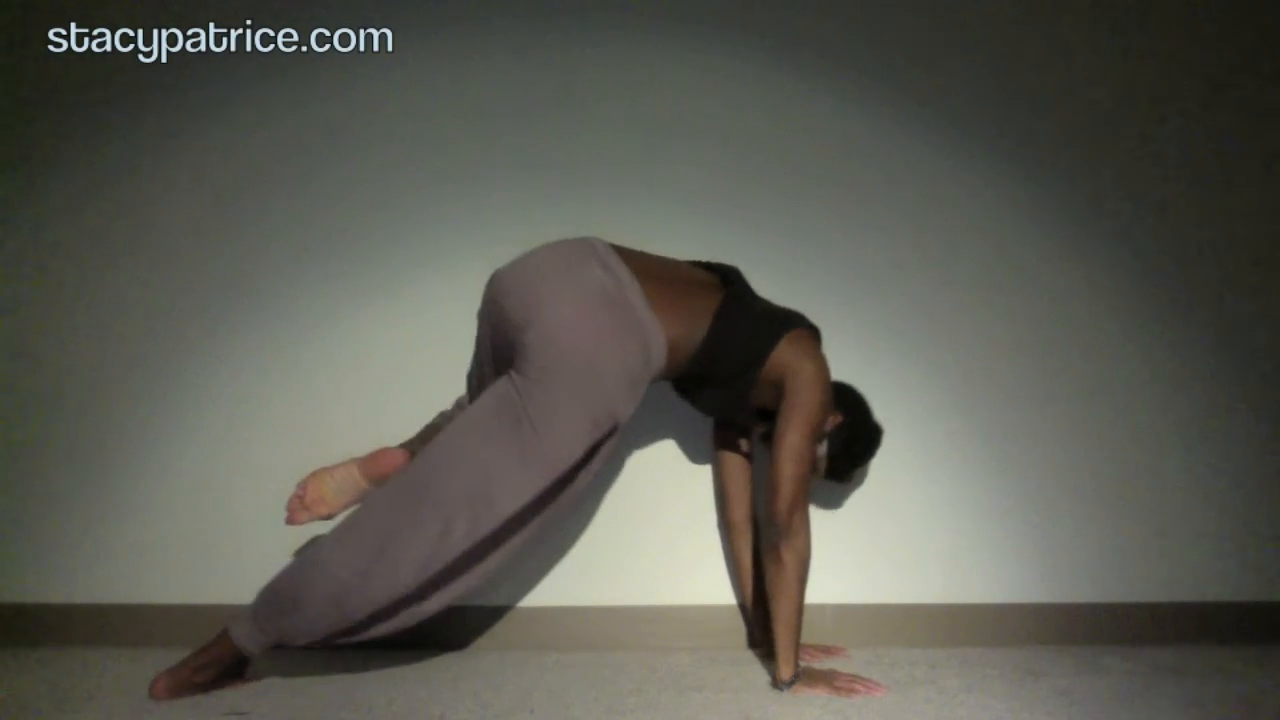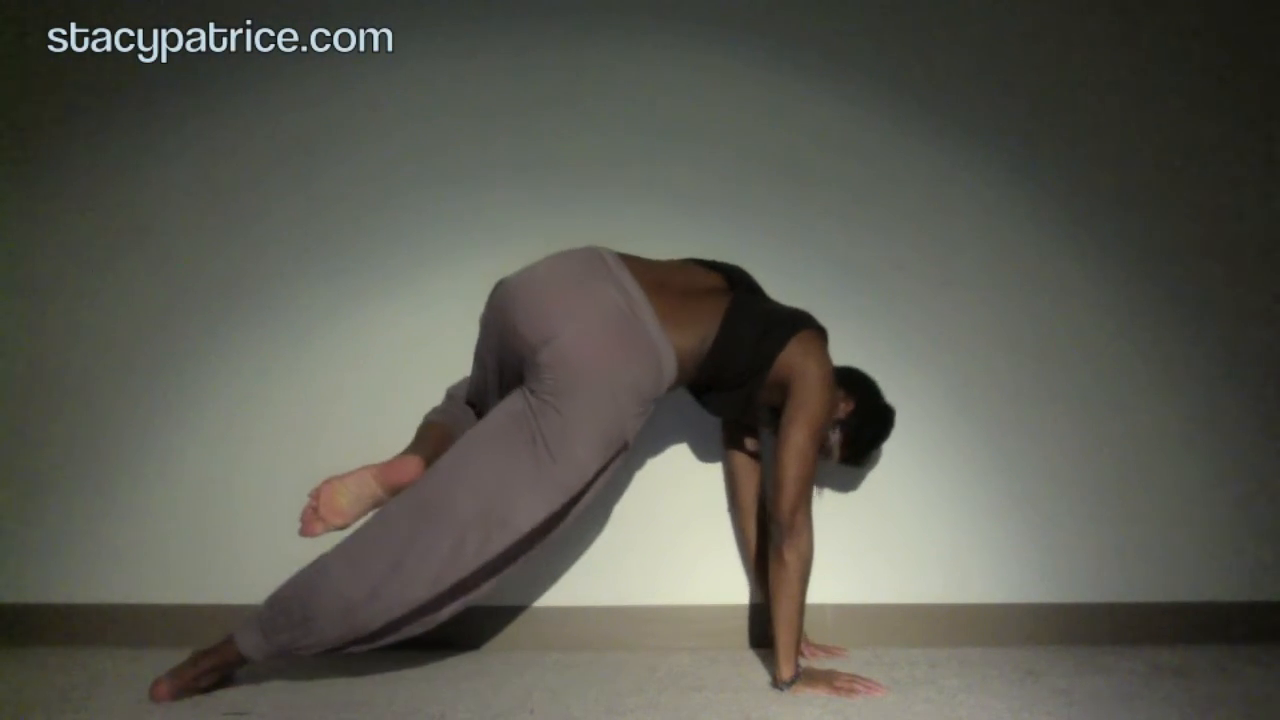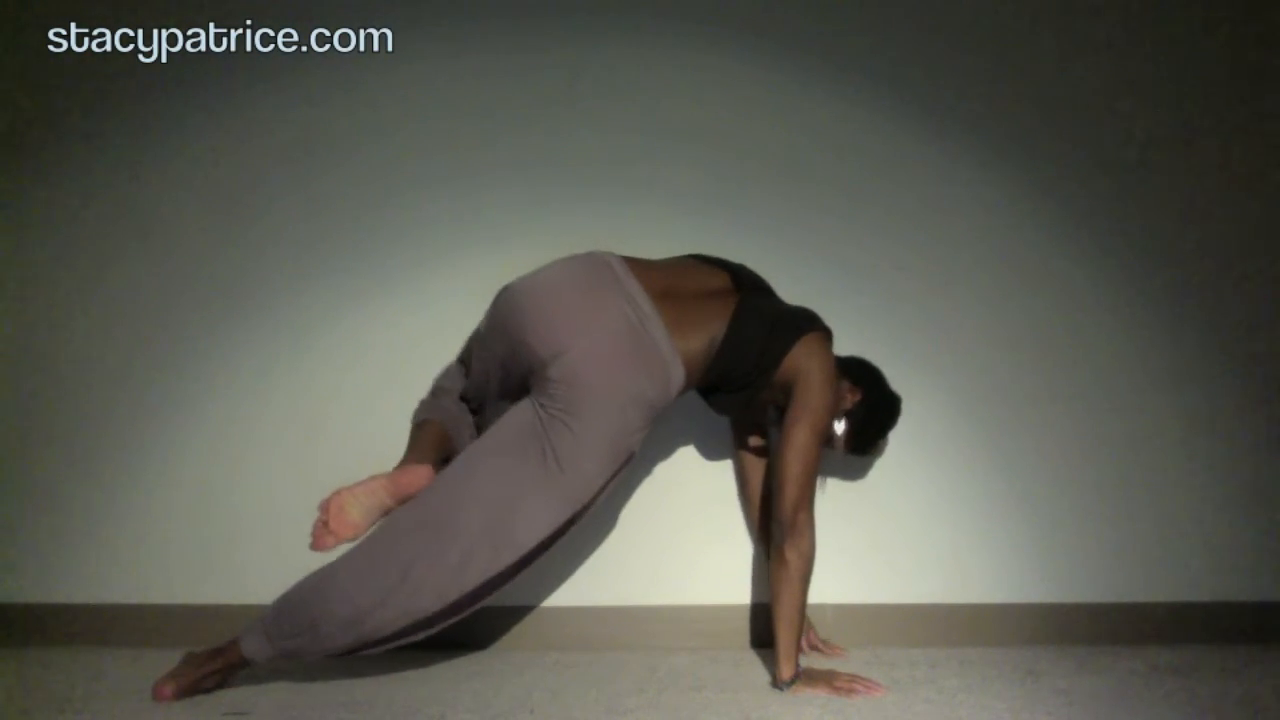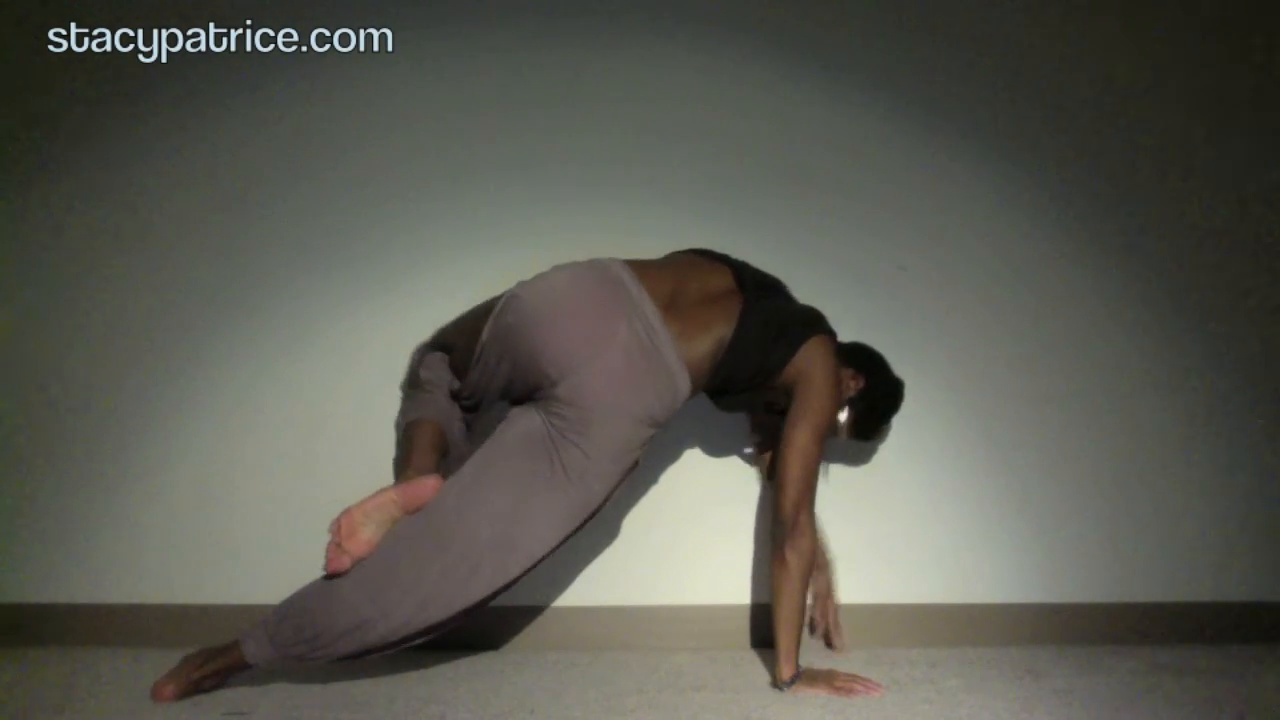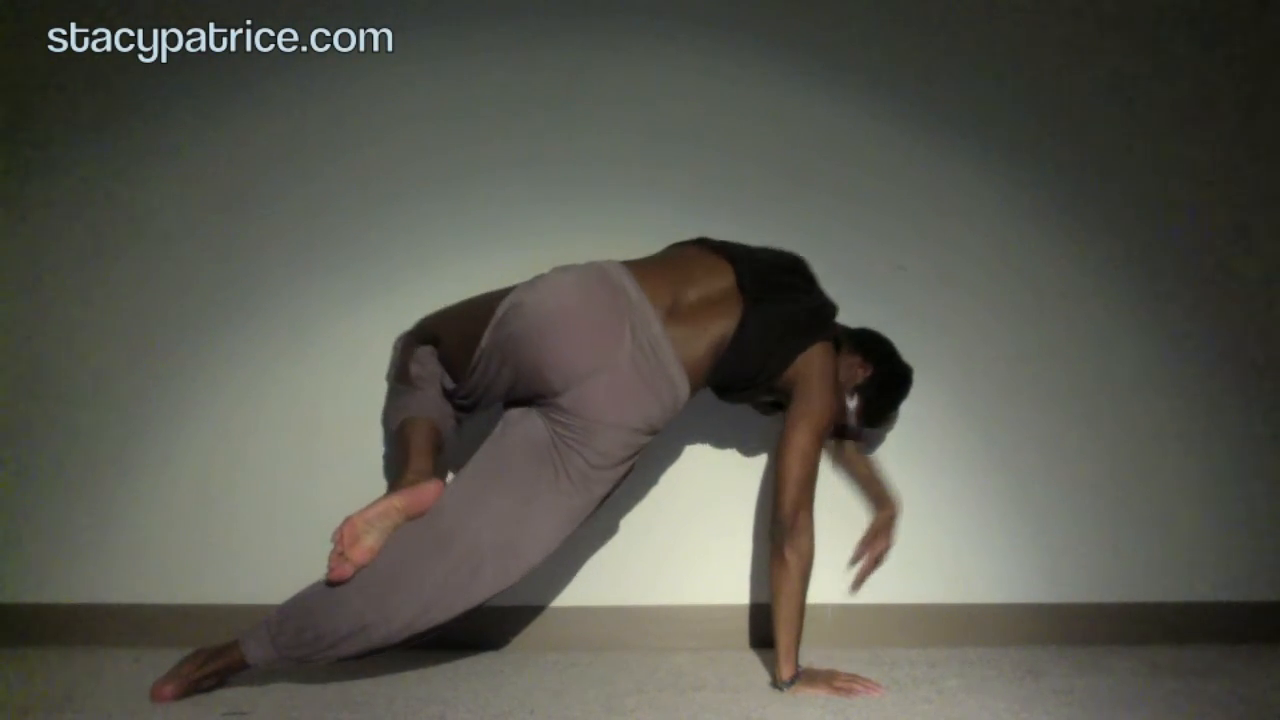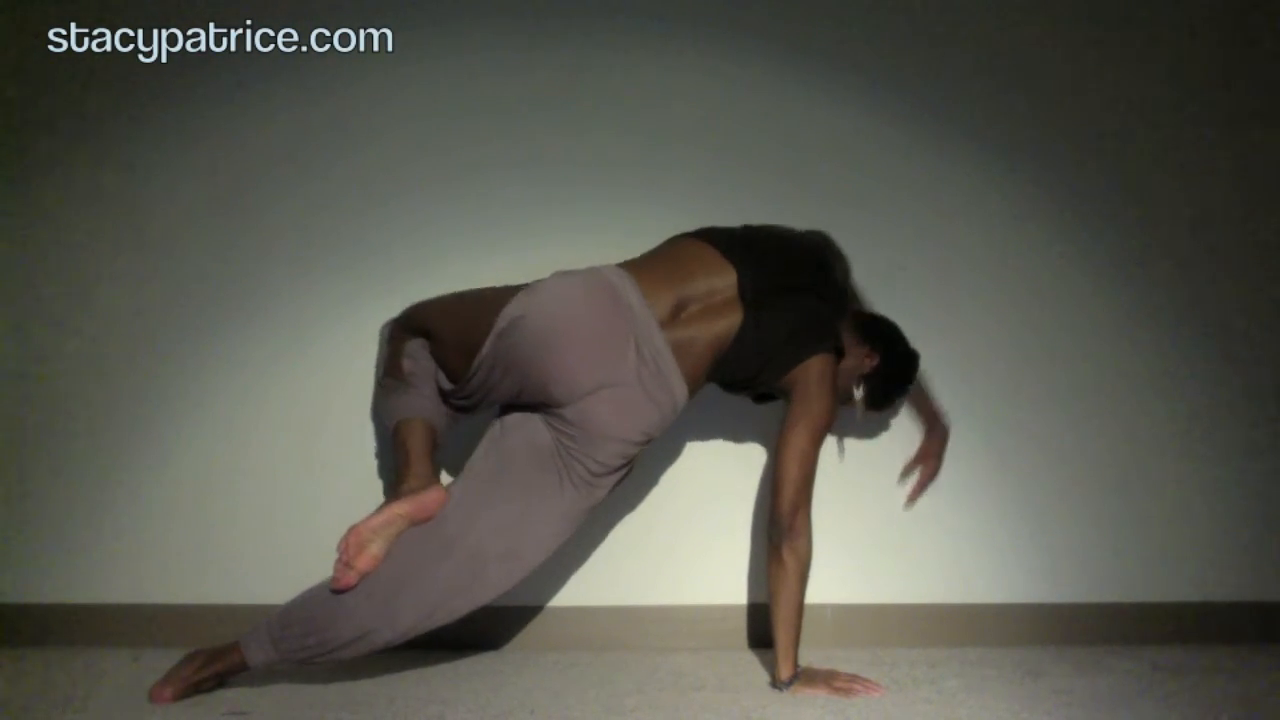
dt=0.4s
person 1, frame 1
left shoulder: (751, 360)
right shoulder: (804, 371)
left elbow: (738, 512)
right elbow: (783, 526)
left wrist: (766, 630)
right wrist: (787, 668)
left hip: (549, 274)
right hip: (591, 341)
left knee: (490, 429)
right knee: (445, 510)
left ankle: (401, 460)
right ankle: (225, 652)
person 1, frame 2
left shoulder: (759, 345)
right shoulder: (810, 368)
left elbow: (747, 494)
right elbow: (786, 526)
left wrist: (781, 620)
right wrist: (788, 668)
left hip: (556, 282)
right hip: (601, 366)
left knee: (487, 406)
right knee: (451, 525)
left ankle: (416, 462)
right ankle: (234, 651)
person 1, frame 3
left shoulder: (765, 330)
right shoulder: (814, 368)
left elbow: (754, 469)
right elbow: (790, 524)
left wrist: (791, 614)
right wrist: (789, 668)
left hip: (565, 288)
right hip: (610, 382)
left knee: (466, 389)
right knee: (453, 539)
left ankle: (417, 466)
right ankle: (239, 651)
person 1, frame 4
left shoulder: (769, 312)
right shoulder: (818, 368)
left elbow: (769, 443)
right elbow: (790, 524)
left wrist: (817, 576)
right wrist: (789, 669)
left hip: (573, 296)
right hip: (616, 394)
left knee: (439, 365)
right knee: (455, 550)
left ankle: (419, 473)
right ankle: (240, 653)
person 1, frame 5
left shoulder: (788, 280)
right shoulder: (822, 367)
right elbow: (791, 525)
left wrist: (879, 493)
right wrist: (788, 670)
left hip: (575, 303)
right hip: (618, 402)
left knee: (421, 351)
right knee: (452, 555)
left ankle: (414, 477)
right ankle: (239, 654)
person 1, frame 6
left shoulder: (802, 254)
right shoulder: (819, 366)
right elbow: (789, 524)
left wrist: (931, 412)
right wrist: (787, 669)
left hip: (570, 311)
right hip: (617, 410)
left knee: (410, 334)
right knee: (450, 559)
left ankle: (415, 480)
right ankle: (238, 654)
